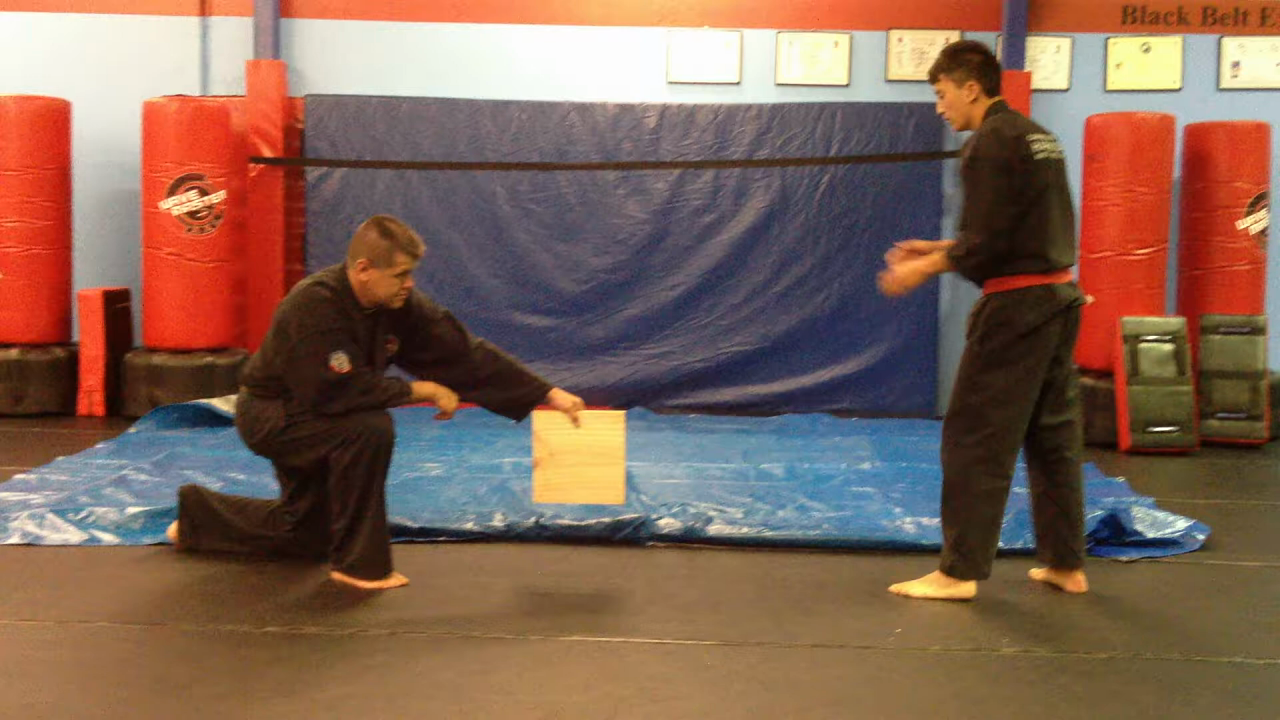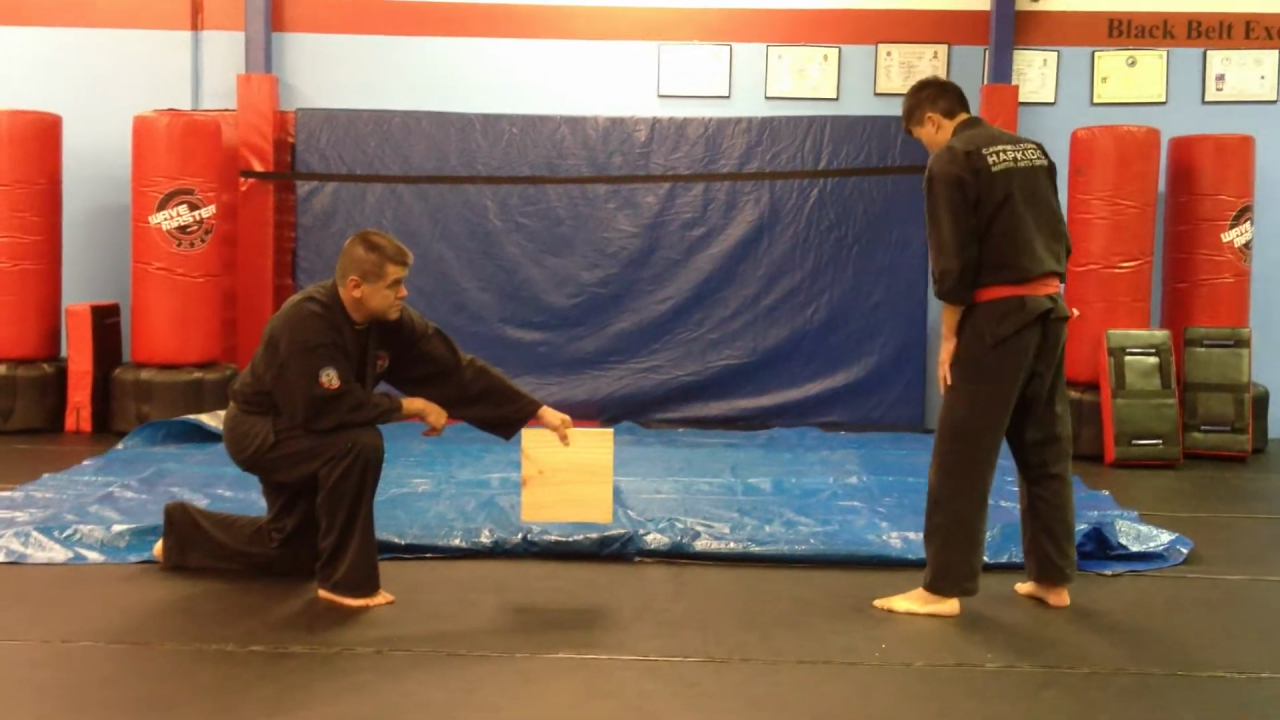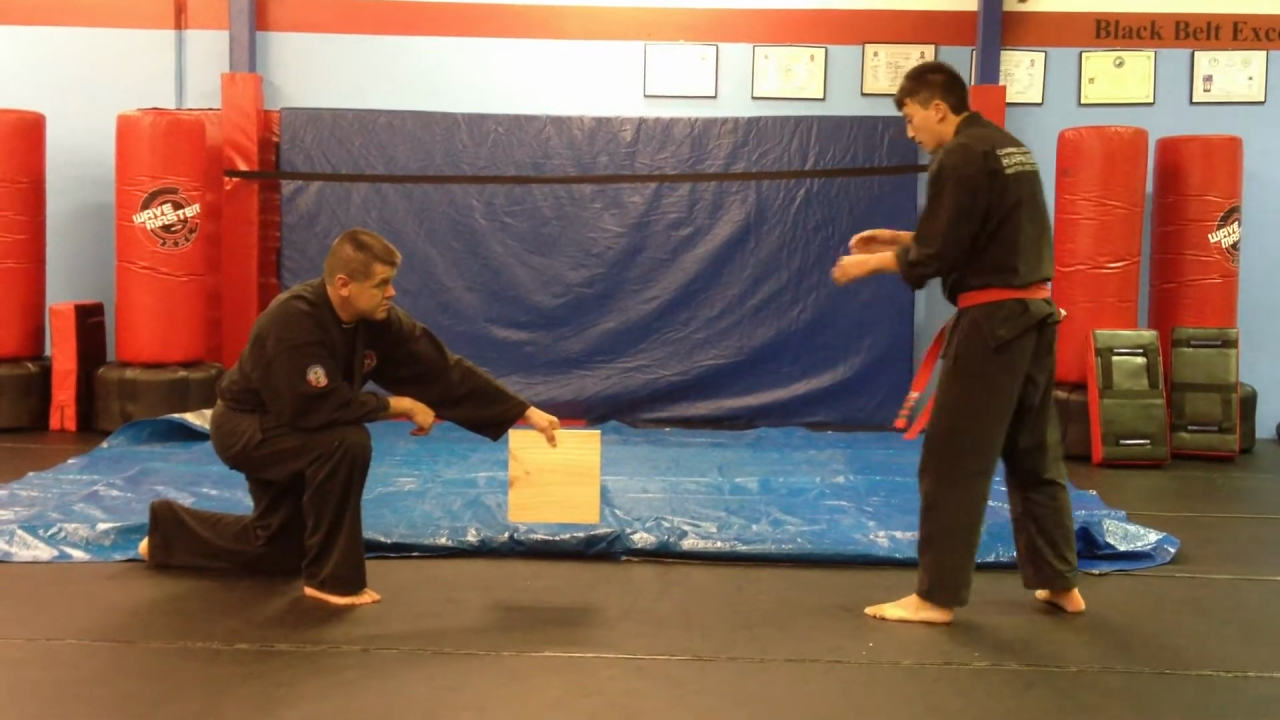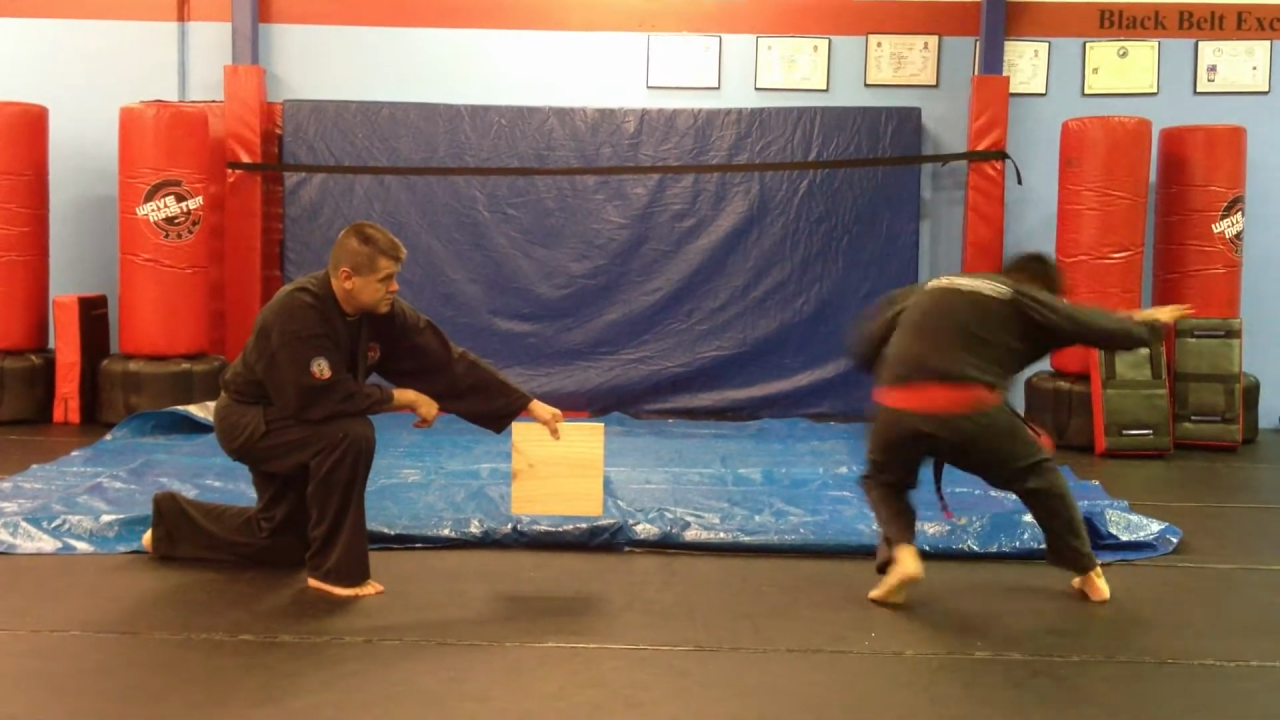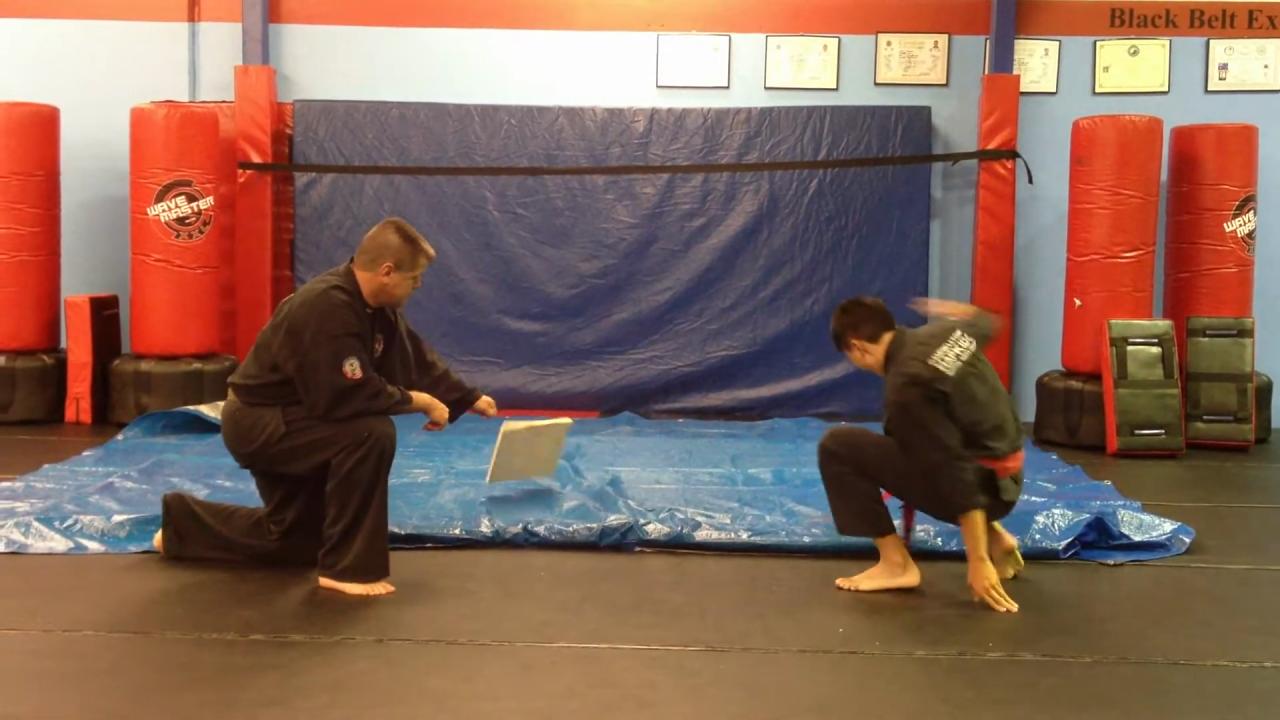
dt=1s
person 1, frame 1
left shoulder: (988, 144)
right shoulder: (1037, 136)
left elbow: (983, 242)
left wrist: (923, 269)
right wrist: (937, 250)
left hip: (1018, 304)
right hip: (1058, 296)
left knee: (974, 436)
right knee: (1055, 436)
left ankle: (960, 569)
right ankle: (1066, 564)
person 1, frame 2
left shoulder: (952, 162)
right shoulder: (1032, 151)
left elbow: (952, 263)
right elbow: (1060, 241)
left wrist: (949, 337)
left hip: (998, 314)
right hip: (1048, 309)
left knee: (962, 453)
right knee: (1045, 450)
left ankle: (943, 586)
right ankle: (1052, 578)
person 1, frame 3
left shoulder: (959, 159)
right shoulder: (1012, 149)
left elbow: (937, 253)
left wrist: (870, 263)
right wrist: (899, 238)
left hip: (992, 320)
right hip: (1034, 313)
left knee: (953, 458)
right knee: (1036, 456)
left ankle: (935, 594)
right ankle: (1060, 583)
person 1, frame 4
left shoulder: (936, 291)
right shoulder: (1027, 302)
left elbow: (869, 335)
right elbow: (1107, 330)
right wrist: (1150, 319)
left hip: (899, 413)
right hip: (969, 414)
left knee: (884, 480)
right knee: (1039, 473)
left ankle: (900, 556)
right ankle: (1089, 574)
person 1, frame 5
left shoulder: (907, 390)
right shoulder: (943, 332)
left elbow: (961, 480)
right elbow: (979, 327)
left wrist: (978, 560)
right wrist: (958, 313)
left hip: (986, 485)
right hip: (1006, 478)
left knee: (837, 448)
left ankle: (898, 566)
right ankle: (998, 539)
person 2, frame 1
left shoulder: (398, 304)
right shoulder: (314, 305)
left elbow: (464, 352)
right elbow: (343, 391)
left wrist: (547, 393)
right wrist: (423, 390)
left hip: (311, 412)
right hip: (270, 413)
left knee: (308, 533)
right knee: (369, 428)
left ankle: (196, 513)
right ankle: (357, 561)
person 2, frame 2
left shoulder: (390, 319)
right shoulder: (306, 322)
left elbow: (455, 369)
right elbow: (333, 408)
left wrist: (536, 410)
right wrist: (413, 406)
left hip: (300, 429)
right hip: (258, 430)
left knee: (294, 550)
right knee: (359, 445)
left ankle: (183, 532)
right ankle: (345, 580)
person 2, frame 3
left shoulder: (377, 320)
right shoulder: (294, 320)
left elbow: (443, 370)
right elbow: (318, 407)
left wrist: (524, 411)
right wrist: (400, 406)
left hip: (287, 428)
right hip: (246, 427)
left knee: (280, 548)
right knee: (346, 443)
left ankle: (167, 531)
right ankle: (330, 578)
person 2, frame 4
left shoulder: (382, 313)
right shoulder: (298, 312)
left elbow: (448, 363)
right elbow: (321, 399)
left wrist: (528, 405)
right wrist: (403, 398)
left hip: (287, 420)
right hip: (249, 419)
left knee: (285, 540)
right knee: (350, 435)
left ankle: (172, 522)
right ankle: (334, 569)
person 2, frame 5
left shoulder: (375, 305)
right shoulder: (328, 308)
left elbow: (413, 360)
right elbow: (348, 396)
left wrist: (468, 398)
right wrist: (419, 401)
left hip: (282, 421)
right hip: (258, 422)
left knee: (298, 537)
right knee: (372, 433)
left ankle: (182, 522)
right ankle: (347, 567)
